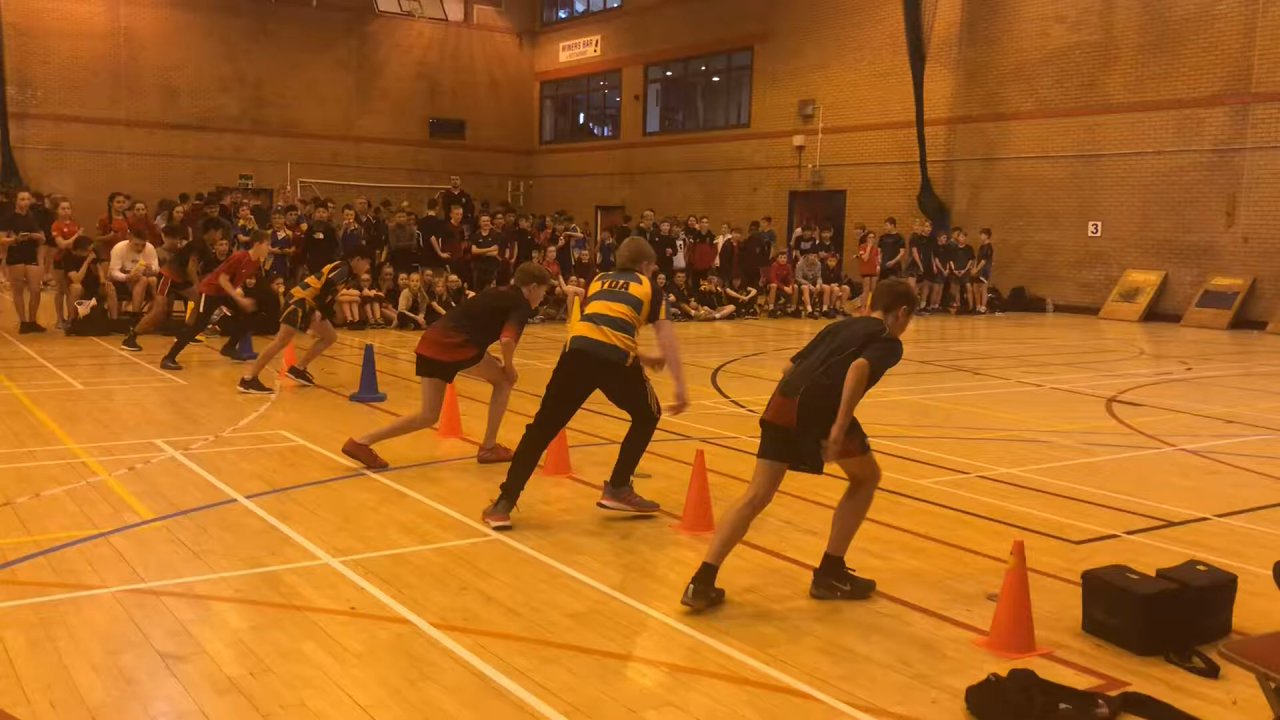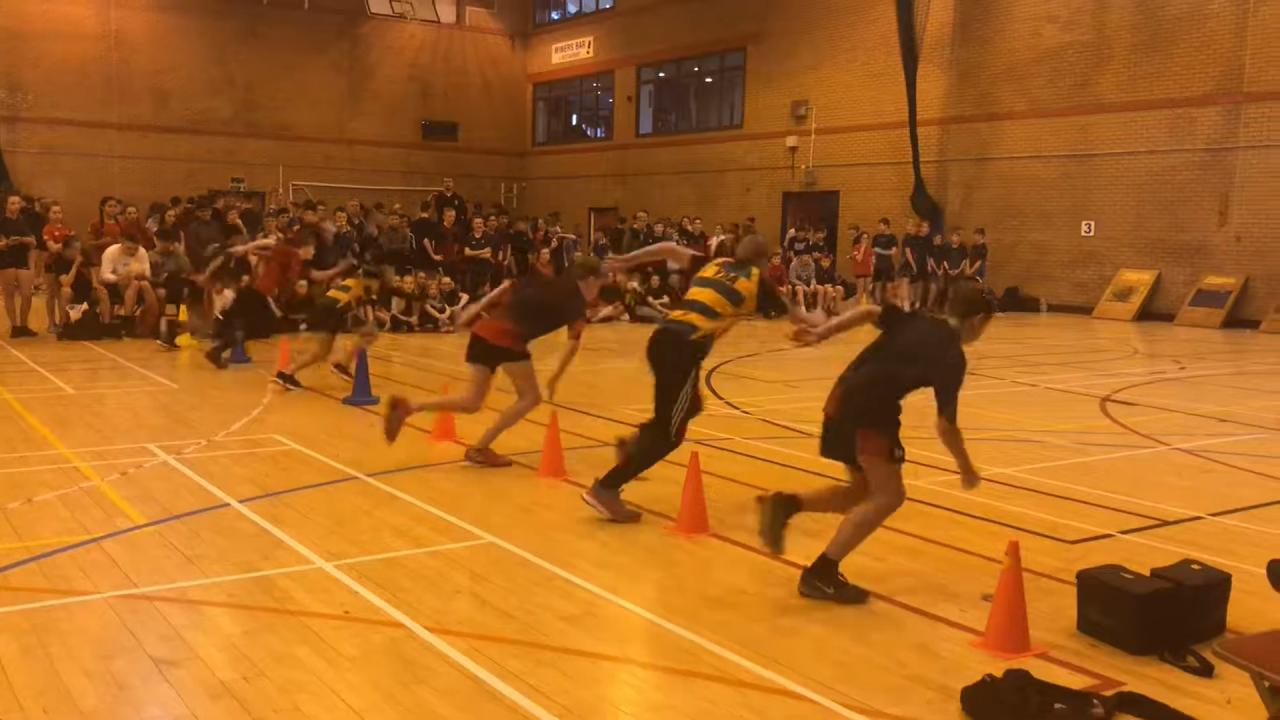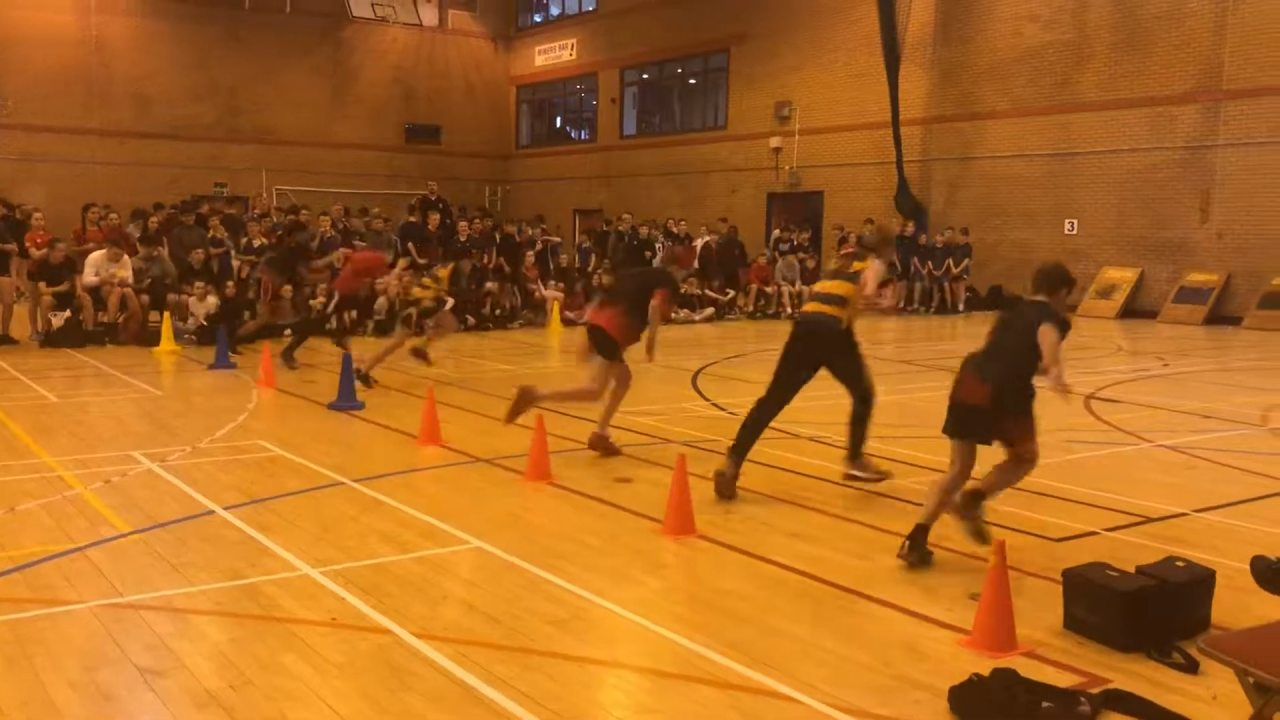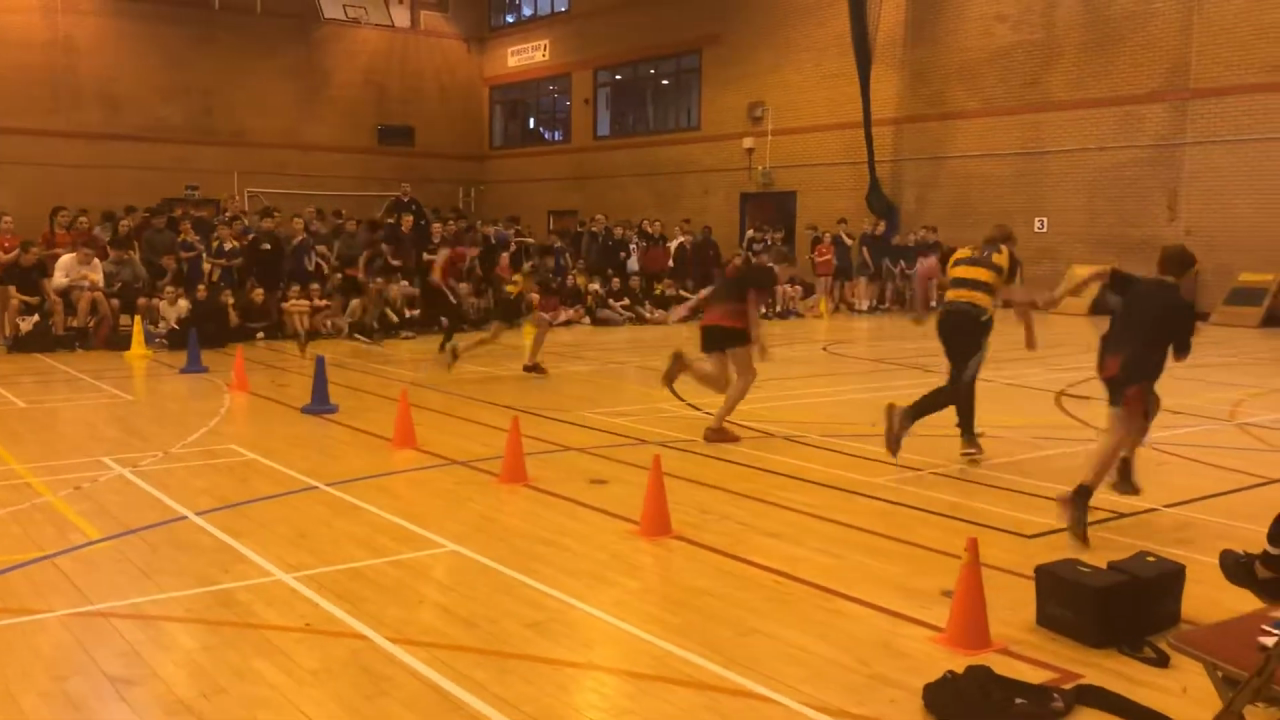
dt=0.3s
person 1, frame 1
left shoulder: (841, 326)
right shoulder: (888, 343)
left elbow: (793, 365)
right elbow: (857, 369)
right wrist: (839, 428)
left hip: (783, 403)
right hip: (820, 410)
left knee: (755, 496)
right knee: (866, 477)
person 1, frame 2
left shoulder: (915, 322)
right shoulder: (952, 357)
left elbow: (870, 312)
right elbow: (945, 424)
left wrist: (822, 332)
right wrist: (965, 467)
left hip: (844, 398)
right hip: (873, 408)
left knee: (863, 491)
right knee: (888, 496)
left ankle: (785, 503)
person 1, frame 3
left shoulder: (1010, 313)
right shoulder: (1055, 319)
right elbow: (1046, 332)
right wrist: (1056, 374)
left hip: (967, 384)
right hip: (1005, 392)
left knee: (958, 470)
right knee: (1024, 459)
right ankle: (972, 498)
person 1, frame 4
left shoulder: (1135, 284)
right shoulder: (1183, 307)
left elbow: (1103, 273)
right elbow: (1180, 355)
left wrist: (1061, 293)
left hip: (1110, 361)
right hip: (1136, 368)
left knee: (1147, 411)
right knee: (1119, 437)
left ankle: (1124, 467)
person 2, frame 1
left shoulder: (599, 281)
right shoulder: (649, 289)
right elbow: (667, 338)
left wrist: (645, 359)
right wrist: (680, 385)
left hip: (577, 352)
right hip: (616, 362)
left knee: (541, 429)
right knee: (647, 415)
left ankle: (503, 505)
right ankle: (618, 489)
person 2, frame 2
left shoulder: (713, 265)
right shoulder: (760, 284)
left elbow: (670, 249)
right elbow: (797, 318)
left wrist: (627, 259)
left hip: (662, 337)
right hip: (689, 344)
left knee: (690, 405)
right knee: (668, 434)
left ankle: (639, 442)
right ankle: (605, 489)
person 2, frame 3
left shoulder: (846, 256)
right shoulder: (875, 261)
right elbow: (869, 293)
left hip: (804, 327)
right hip: (832, 332)
left knee: (773, 400)
right knee: (863, 395)
left ankle: (732, 463)
right ankle: (855, 460)
person 2, frame 4
left shoulder: (960, 252)
right shoulder: (1008, 257)
left elbow: (923, 272)
right elbow: (1016, 299)
left wrist: (920, 305)
right wrist: (1029, 330)
left hip: (948, 316)
right hip: (975, 321)
left knee: (963, 376)
right knee: (958, 385)
left ankle: (968, 438)
right ankle: (905, 416)
person 3, frame 1
left shoulder: (500, 295)
right shoulder: (519, 305)
right elbow: (507, 341)
left wrist: (495, 362)
right wrist: (507, 365)
left hip: (431, 343)
right hip: (450, 346)
left knee: (428, 416)
right knee: (506, 379)
left ankle: (360, 442)
right ankle: (488, 447)
person 3, frame 2
left shoulder: (552, 283)
right shoulder: (576, 301)
left elbow: (510, 285)
right elbow: (575, 340)
left wrist: (477, 307)
right wrist: (556, 376)
left hip: (484, 330)
right hip: (505, 337)
left knee: (470, 403)
right knee: (530, 397)
left ankle: (406, 406)
right ankle: (480, 448)
person 3, frame 3
left shoulder: (637, 274)
right shoulder: (670, 283)
left elbow: (600, 301)
right elbow: (656, 305)
left wrist: (589, 342)
right wrist: (651, 341)
left hip: (599, 322)
right hip: (616, 328)
left knee: (625, 379)
right knee: (594, 391)
left ankle: (600, 435)
right ankle: (534, 395)
person 3, frame 4
left shoulder: (748, 271)
right shoulder: (768, 276)
left elbow: (712, 290)
right elbow: (752, 303)
left wrist: (687, 306)
right wrist: (757, 338)
left hip: (710, 321)
right hip: (730, 321)
left knee: (720, 384)
right knee: (747, 375)
left ankle: (684, 362)
right ankle: (715, 427)
